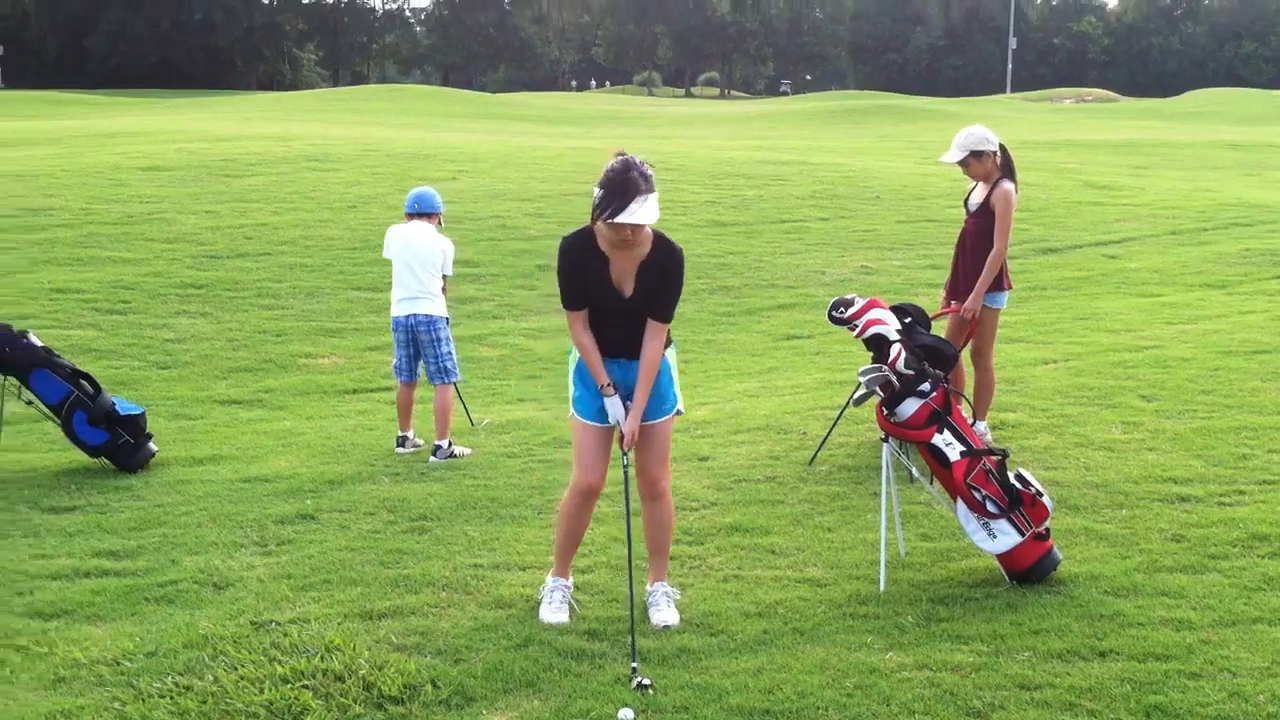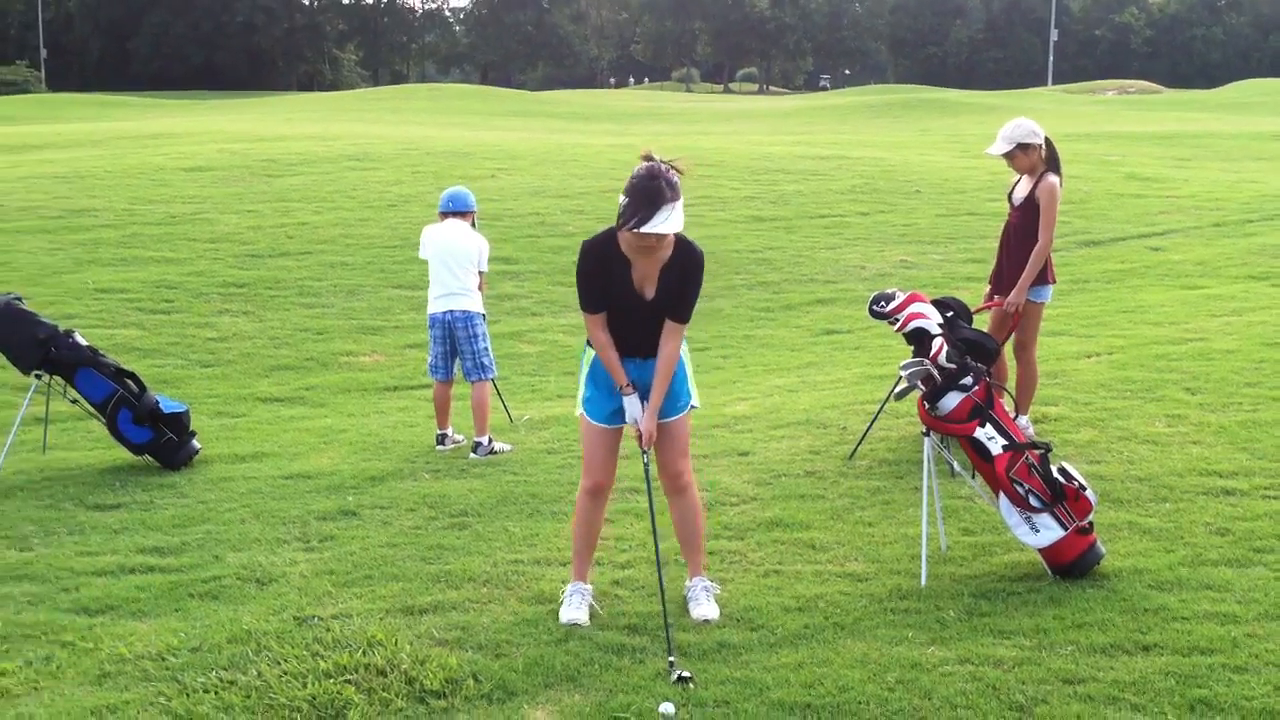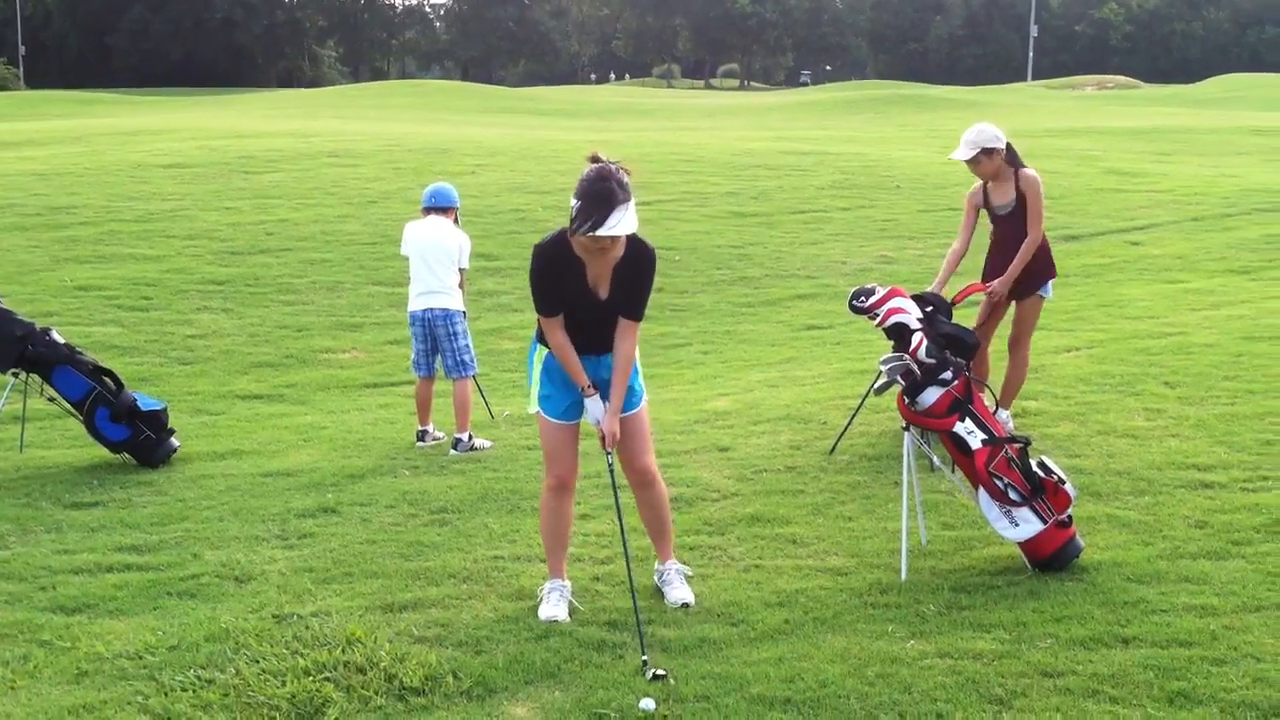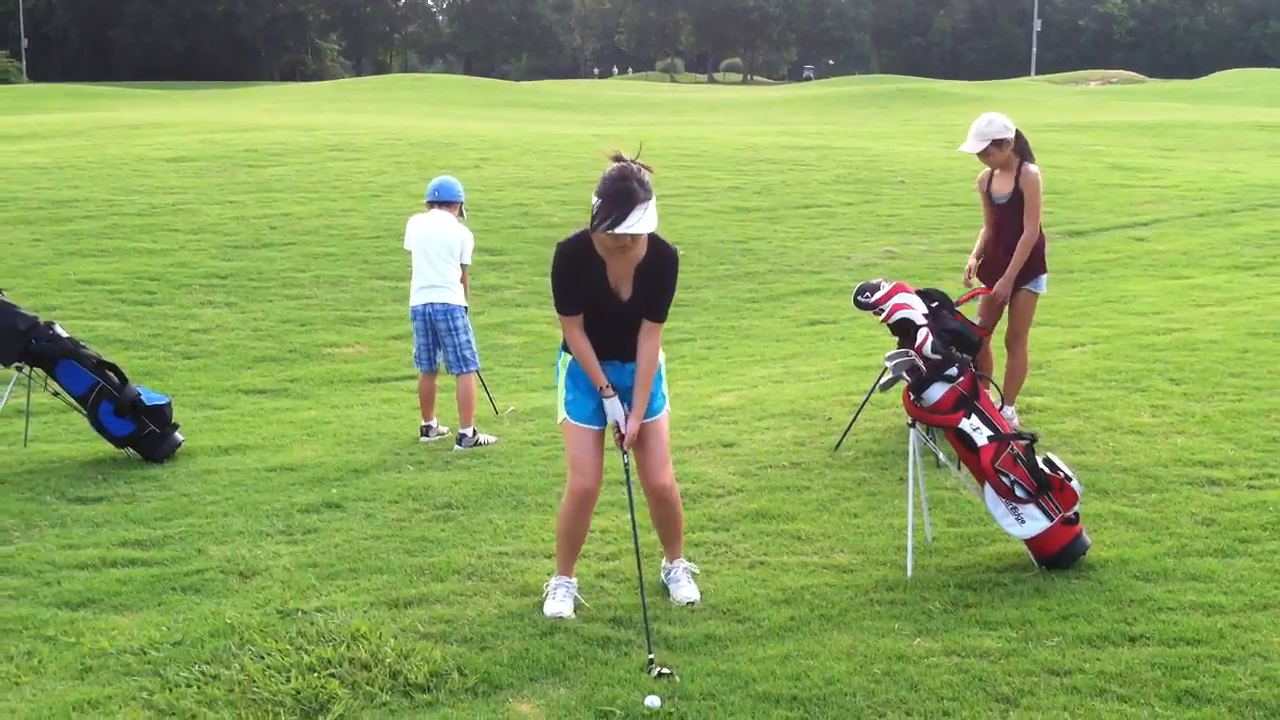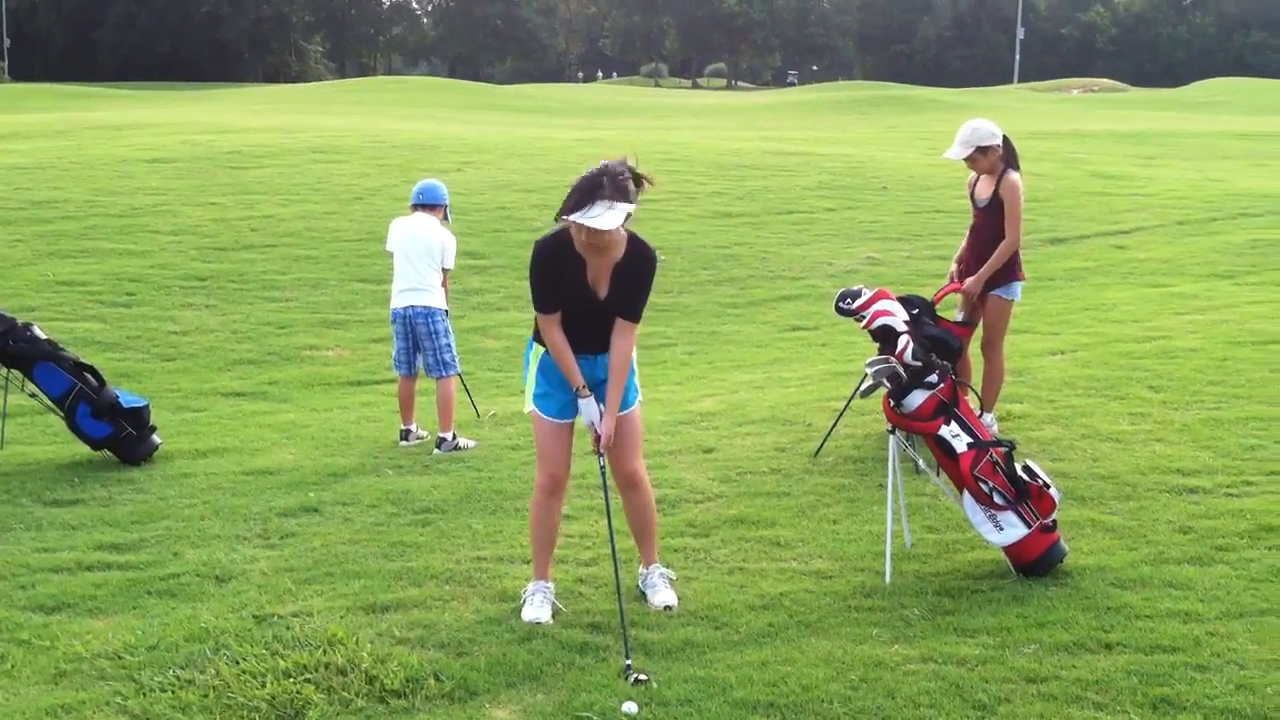
dt=0.5s
person 1, frame 1
left shoulder: (668, 256)
right shoulder: (575, 249)
left elbow: (655, 335)
right elbow: (578, 325)
left wrist: (636, 411)
right wrist: (607, 391)
left hip: (650, 371)
right hip: (595, 369)
left knee: (655, 484)
right knee: (587, 483)
left ankle: (659, 586)
right ankle: (558, 580)
person 1, frame 2
left shoulder: (689, 258)
right shoulder: (596, 251)
left elbow: (672, 335)
right elbow: (597, 327)
left wrist: (653, 409)
right wrist: (626, 392)
left hip: (664, 369)
right hip: (608, 369)
left knee: (678, 477)
right knee: (595, 482)
left ankle: (698, 581)
right ankle: (577, 585)
person 1, frame 3
left shoulder: (640, 256)
right shoulder: (549, 254)
left elbow: (626, 334)
right elbow: (553, 330)
left wrist: (614, 409)
right wrist: (587, 393)
left hip: (615, 363)
right hip: (560, 365)
left knee: (643, 470)
right knee: (560, 478)
left ankle: (668, 566)
right ankle: (556, 583)
person 1, frame 4
left shoulder: (663, 258)
right shoulder: (571, 254)
left elbow: (650, 336)
right elbow: (574, 331)
left wrist: (637, 410)
right wrist: (606, 395)
left hip: (640, 369)
right hip: (585, 370)
left knee: (660, 484)
right knee: (584, 486)
left ankle: (676, 565)
right ankle: (562, 580)
person 1, frame 5
left shoulder: (640, 257)
right shoulder: (550, 250)
left elbow: (623, 334)
right elbow: (551, 327)
left wrist: (611, 412)
right wrist: (582, 394)
left hip: (610, 363)
right hip: (556, 364)
left knee: (631, 472)
right knee: (552, 477)
left ankle: (652, 570)
right ankle: (540, 584)
person 2, frame 1
left shoulder: (1003, 191)
right shoulder: (977, 187)
left elbow: (999, 248)
left wrist: (978, 294)
right wrist: (951, 286)
left hip: (989, 285)
right hip: (965, 280)
left knee: (980, 355)
left ankle: (980, 426)
person 2, frame 2
left shoulder: (1048, 184)
right shoulder: (1019, 181)
left elbow: (1044, 242)
left wrist: (1022, 288)
right wrist: (994, 281)
left hip: (1033, 279)
right hip: (1008, 274)
left knee: (1023, 349)
left ankle: (1022, 420)
person 2, frame 3
left shoulder: (1027, 180)
right shoulder: (976, 194)
left elbow: (1034, 235)
right elbow: (961, 243)
left wrist: (1009, 278)
right wrist: (937, 286)
left hip: (1032, 271)
right hip: (997, 268)
left knee: (1018, 344)
right knee: (978, 339)
left ankle: (1003, 413)
person 2, frame 4
left shoulder: (1028, 175)
right shoulder: (985, 179)
left elbow: (1031, 231)
left wrist: (1009, 277)
right wrist: (974, 257)
left hip: (1026, 268)
right hip: (995, 264)
left knee: (1015, 340)
left ankle: (1008, 409)
person 2, frame 5
left shoulder: (1010, 182)
right shoulder: (974, 181)
left elbow: (1012, 239)
left wrist: (981, 277)
right wrist: (957, 262)
left hip: (1001, 275)
right hip: (973, 271)
left knee: (991, 347)
left ankle: (986, 416)
person 3, frame 1
left shoulder: (394, 233)
right shoulder: (443, 243)
right elbow: (443, 285)
left hip: (401, 315)
right hip: (431, 315)
left knee: (406, 380)
right knee: (444, 381)
left ankle: (405, 437)
right ankle: (442, 446)
person 3, frame 2
left shoulder: (429, 233)
right shoulder: (478, 240)
right elbow: (480, 282)
left hip: (437, 312)
right hip: (467, 311)
left knee: (443, 378)
right knee: (480, 378)
left ankle: (444, 434)
right ankle: (482, 442)
person 3, frame 3
left shoulder: (411, 230)
right shoulder: (459, 237)
right elbow: (461, 279)
left hip: (418, 308)
right hip: (447, 308)
left knee: (425, 374)
right knee: (462, 375)
left ankle: (425, 431)
right ankle: (463, 438)
person 3, frame 4
left shoulder: (415, 223)
right shoulder: (461, 232)
right elbow: (463, 275)
right wrist: (463, 303)
left hip: (419, 303)
right hip: (449, 303)
left knee: (427, 369)
right knee: (465, 370)
left ankle: (428, 426)
right ankle: (467, 434)
person 3, frame 5
left shoulder: (397, 226)
right shoulder: (444, 236)
right elbow: (444, 280)
right wrist: (443, 309)
left hip: (400, 307)
right hip: (429, 308)
left knee: (407, 373)
right knee: (445, 374)
left ankle: (408, 430)
right ankle: (446, 438)
